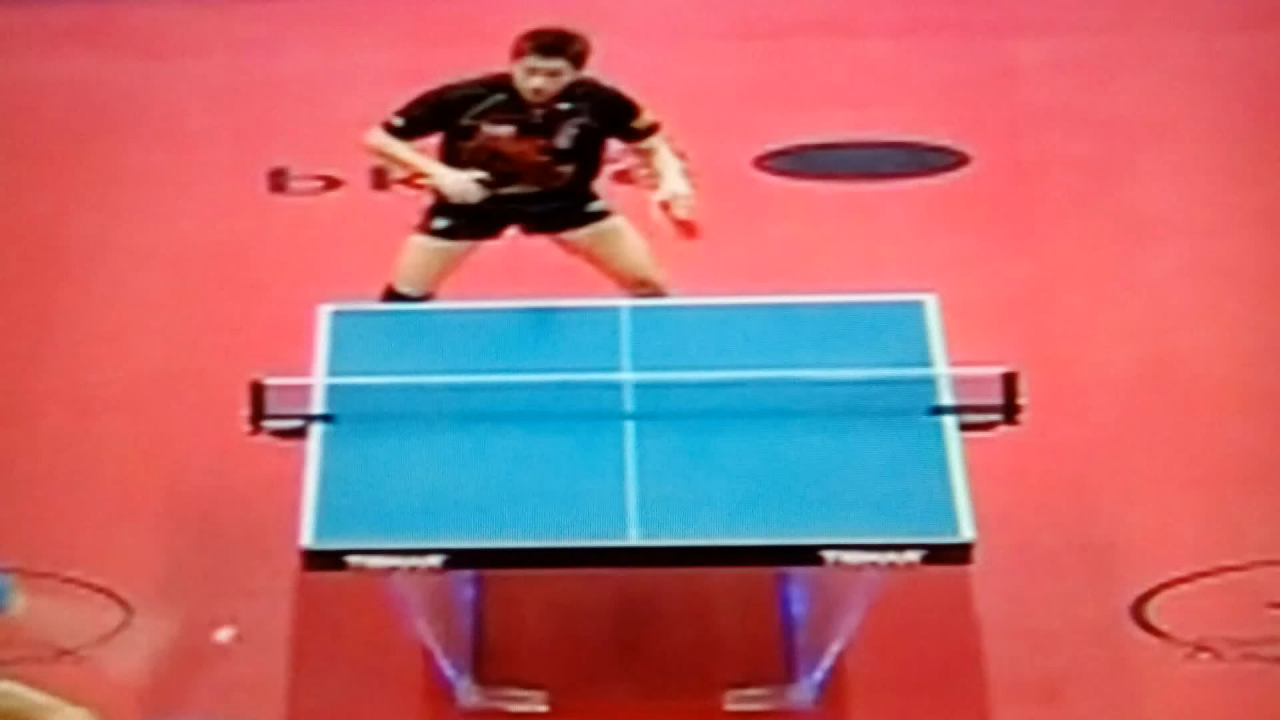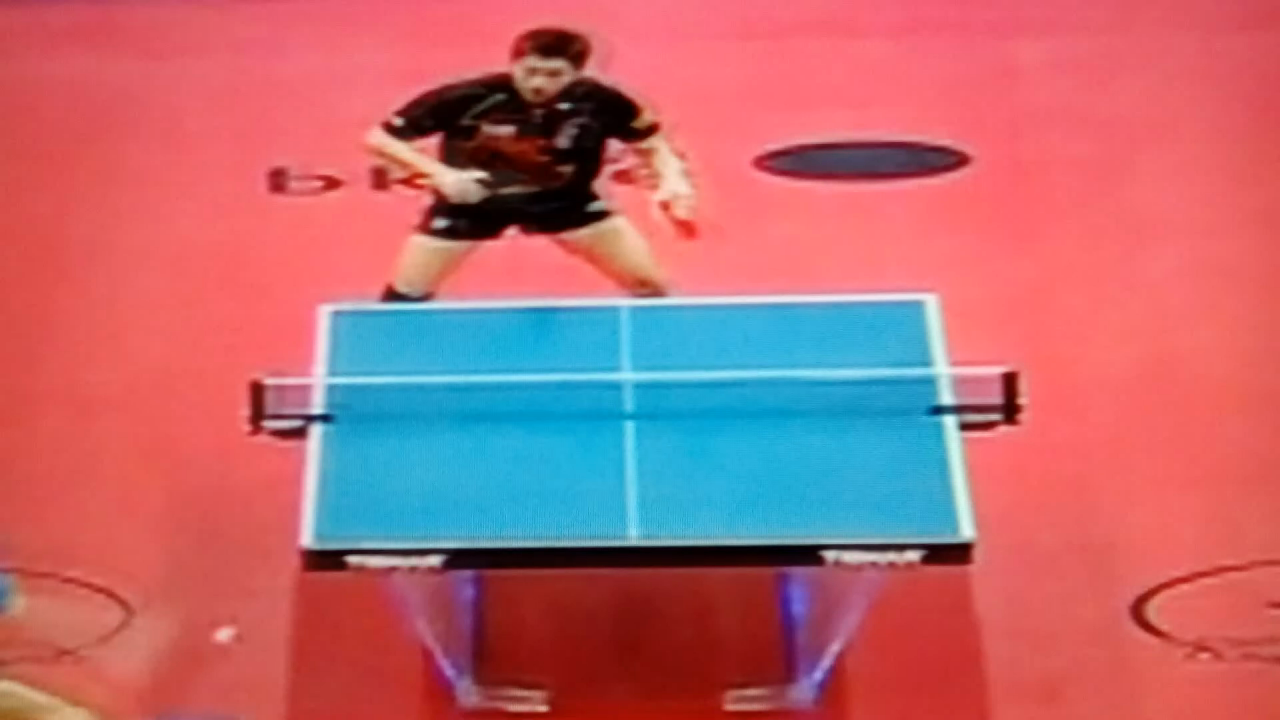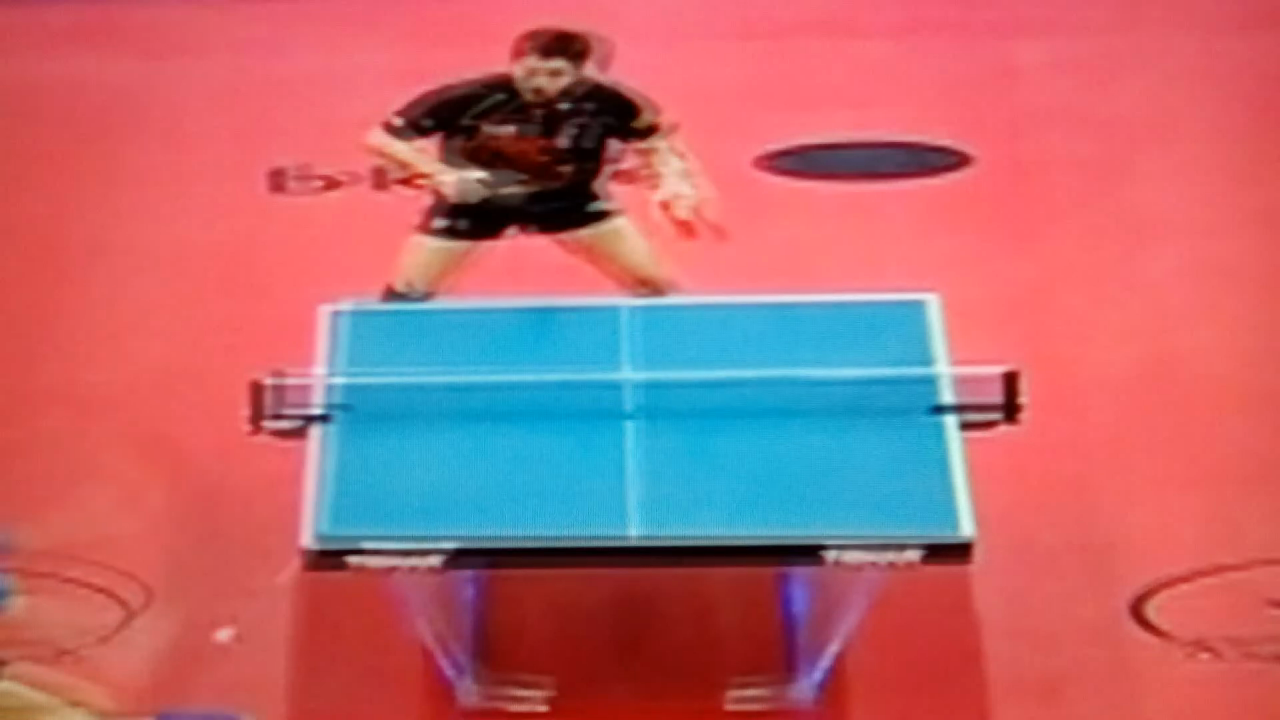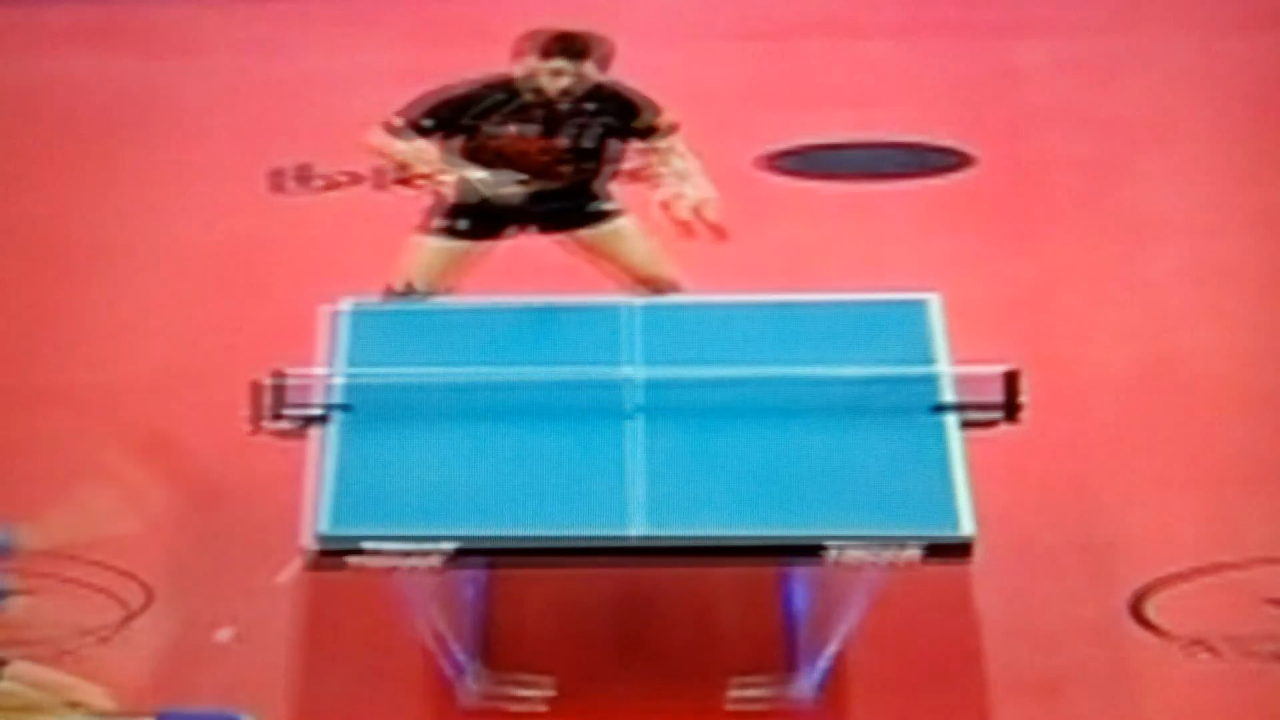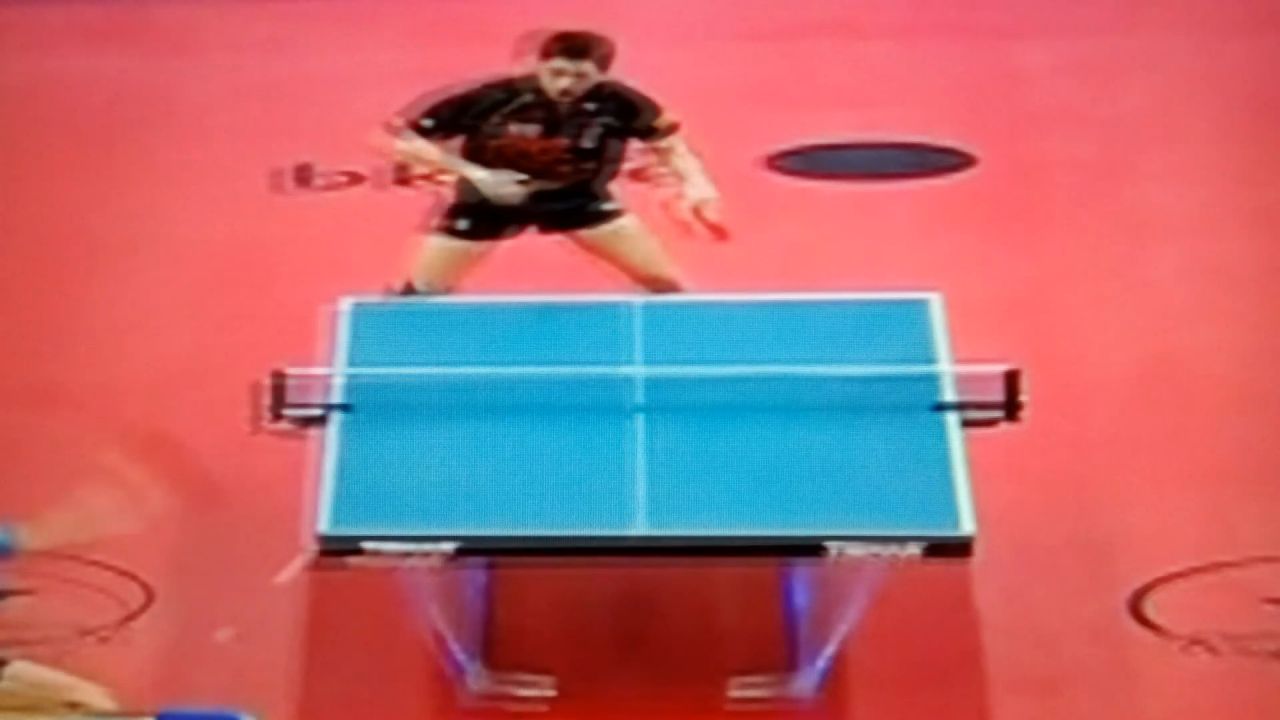
dt=0.3s
person 1, frame 1
left shoulder: (599, 101)
right shoulder: (465, 97)
left elbow: (651, 144)
right elbow: (378, 138)
left wrist: (671, 179)
right wrist: (439, 173)
left hip: (564, 199)
right hip: (472, 200)
left knee: (647, 283)
right knee: (406, 295)
person 1, frame 2
left shoulder: (600, 101)
right shoulder: (468, 97)
left elbow: (652, 144)
right elbow: (379, 138)
left wrist: (672, 180)
right wrist: (441, 174)
left hip: (564, 198)
right hip: (474, 199)
left knee: (648, 283)
right knee: (406, 294)
person 1, frame 3
left shoulder: (607, 102)
right shoulder: (473, 97)
left elbow: (657, 143)
right elbow: (381, 138)
left wrist: (675, 182)
right wrist: (448, 174)
left hip: (569, 197)
right hip: (478, 200)
left knee: (655, 283)
right knee: (408, 294)
person 1, frame 4
left shoulder: (612, 102)
right shoulder: (482, 98)
left elbow: (664, 143)
right elbow: (386, 138)
left wrist: (690, 183)
right wrist: (465, 174)
left hip: (574, 196)
right hip: (483, 199)
left knee: (662, 283)
right knee: (413, 293)
person 1, frame 5
left shoulder: (619, 102)
right shoulder: (492, 99)
left elbow: (668, 143)
right elbow: (402, 140)
left wrist: (695, 182)
right wrist: (475, 174)
left hip: (578, 197)
right hip: (489, 199)
left knee: (665, 282)
right knee: (422, 292)
